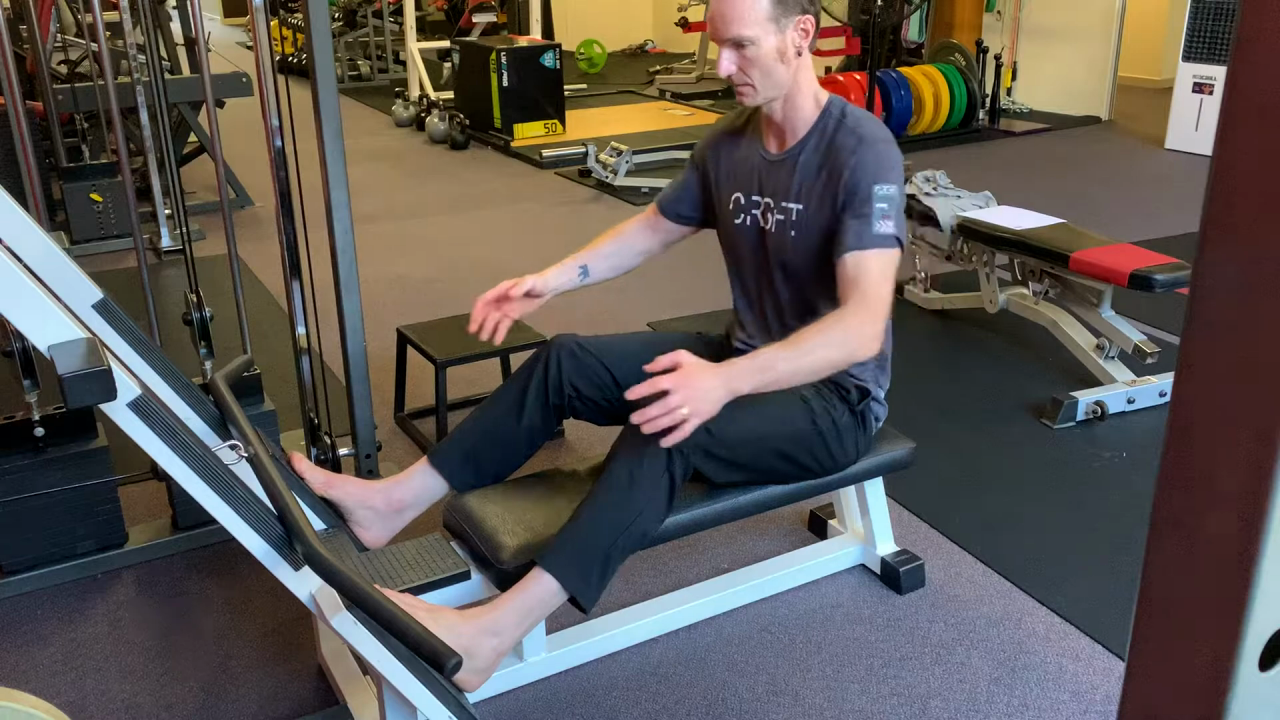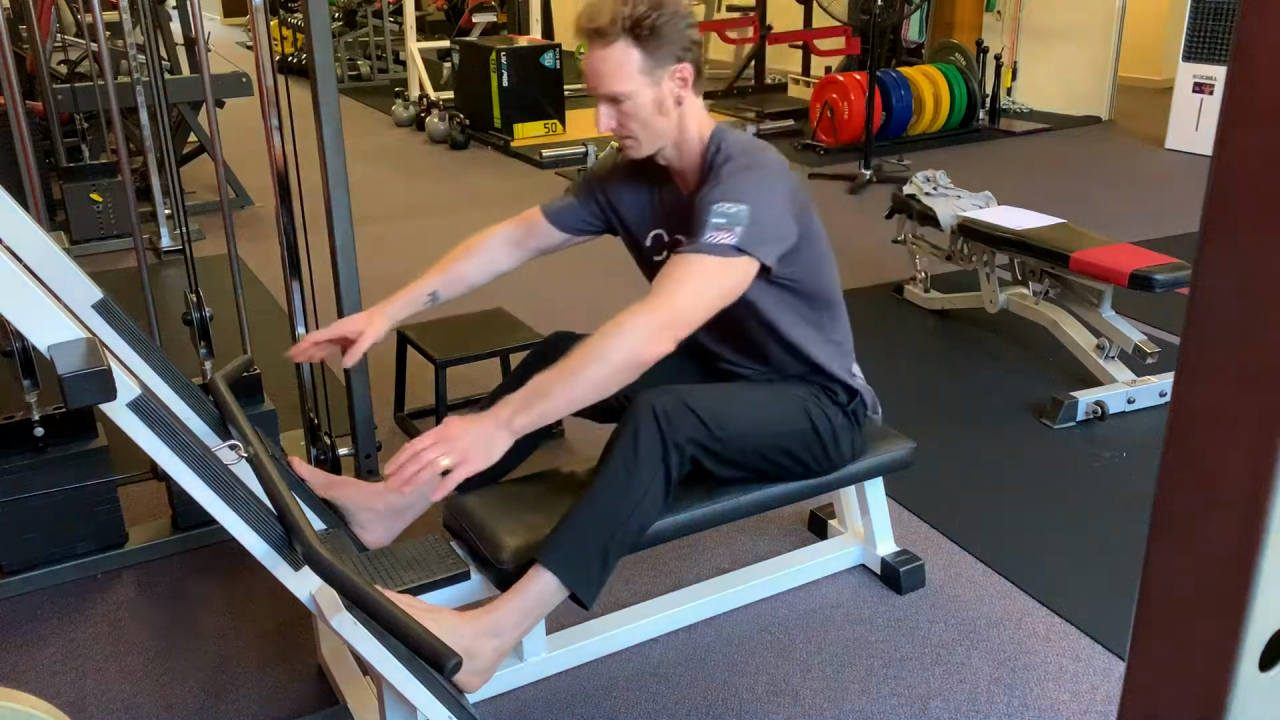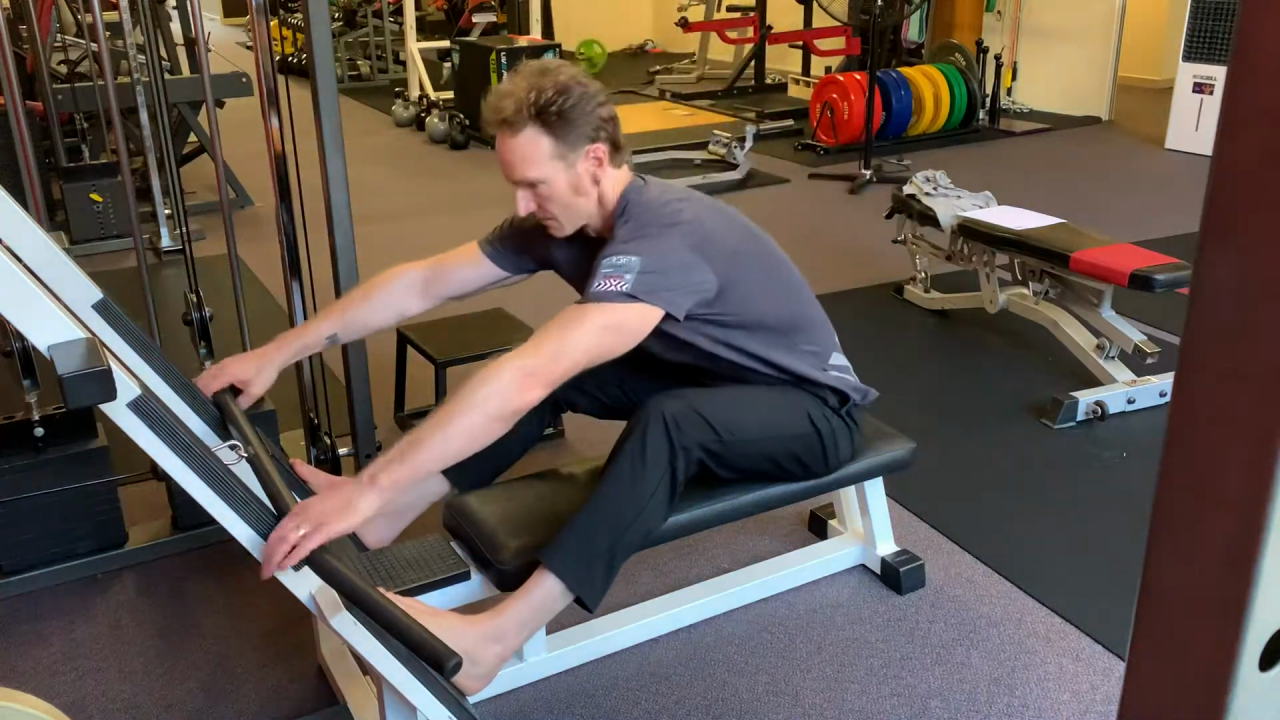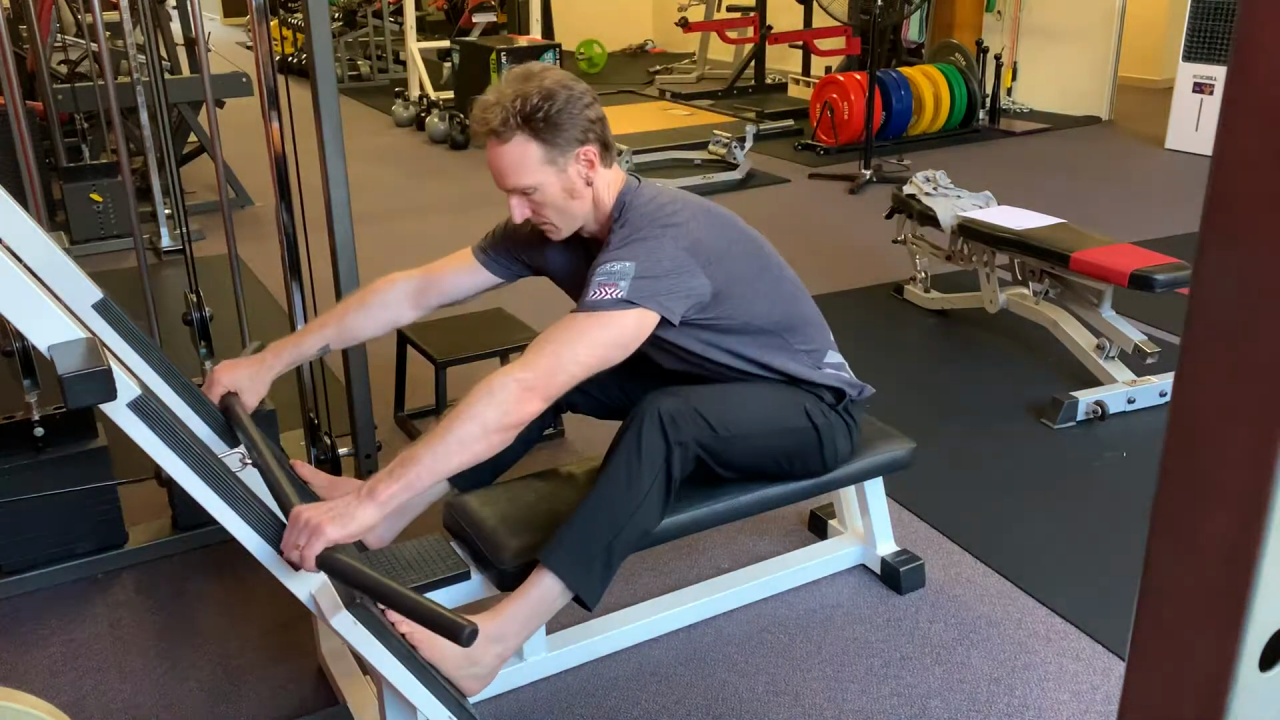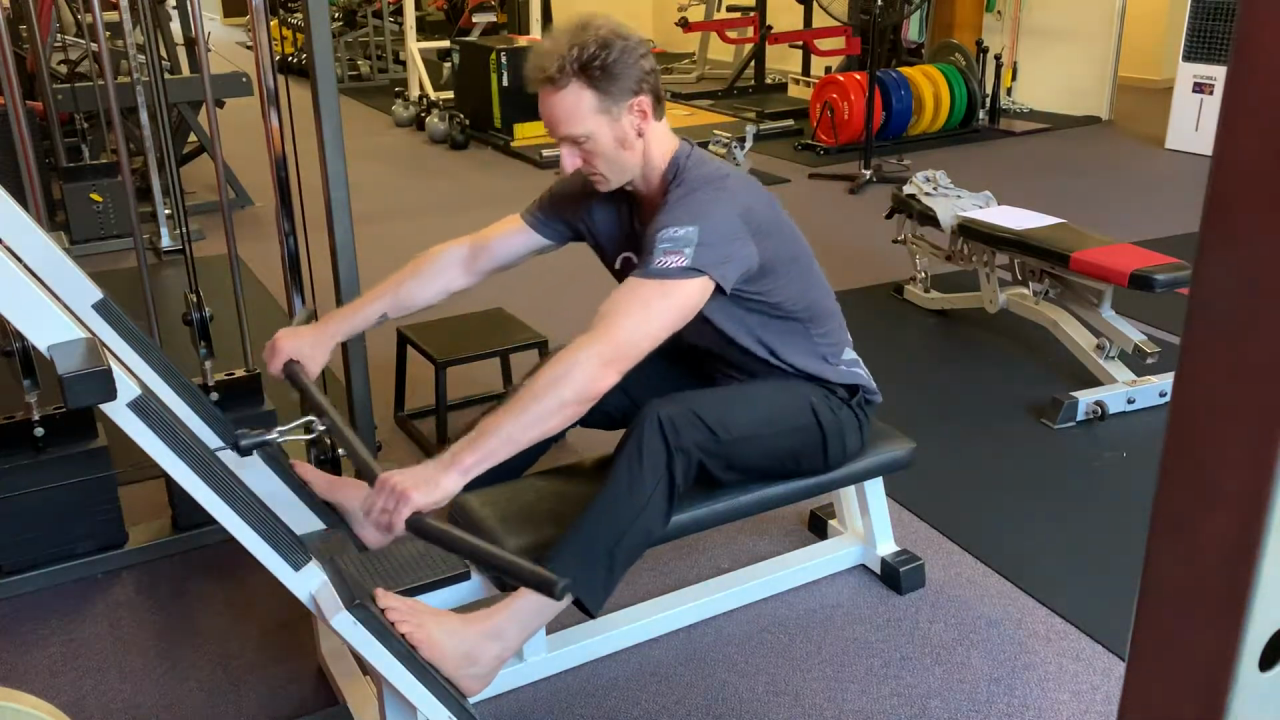
dt=0.4s
person 1, frame 1
left shoulder: (859, 152)
right shoulder: (732, 144)
left elbow: (862, 327)
right elbow: (651, 230)
left wrist: (726, 380)
right wrist: (548, 279)
left hip: (833, 400)
right hip: (748, 359)
left knee: (664, 430)
right knee: (566, 362)
left ankle: (497, 627)
right ankle: (394, 500)
person 1, frame 2
left shoulder: (748, 183)
right shoulder: (630, 172)
left elbow: (657, 329)
right elbow: (514, 238)
left wrist: (501, 426)
right wrist: (387, 312)
left hip: (816, 405)
right hip: (723, 370)
left knee: (662, 415)
right knee: (563, 357)
left ankle: (493, 629)
right ankle: (388, 505)
person 1, frame 3
left shoulder: (662, 238)
right shoulder: (559, 220)
left elbow: (521, 383)
right elbow: (421, 284)
left wrist: (367, 490)
right wrist: (275, 354)
left hip: (810, 406)
right hip: (715, 371)
left knee: (670, 422)
right knee: (549, 370)
left ankle: (497, 637)
right ankle: (393, 515)
person 1, frame 4
left shoulder: (655, 241)
right shoulder: (552, 222)
left elbow: (521, 396)
right elbow: (413, 293)
left wrist: (368, 500)
right wrist: (268, 363)
left hip: (807, 405)
right hip: (711, 370)
left knee: (666, 419)
right knee: (547, 376)
left ankle: (491, 638)
right ankle: (391, 517)
person 1, frame 5
left shoulder: (706, 207)
right shoulder: (598, 186)
left elbow: (600, 363)
right elbow: (468, 258)
left wrist: (450, 471)
right wrist: (331, 330)
left hip: (818, 400)
right hip: (720, 367)
left knee: (669, 426)
right knee: (556, 385)
left ankle: (498, 635)
right ankle: (388, 507)
